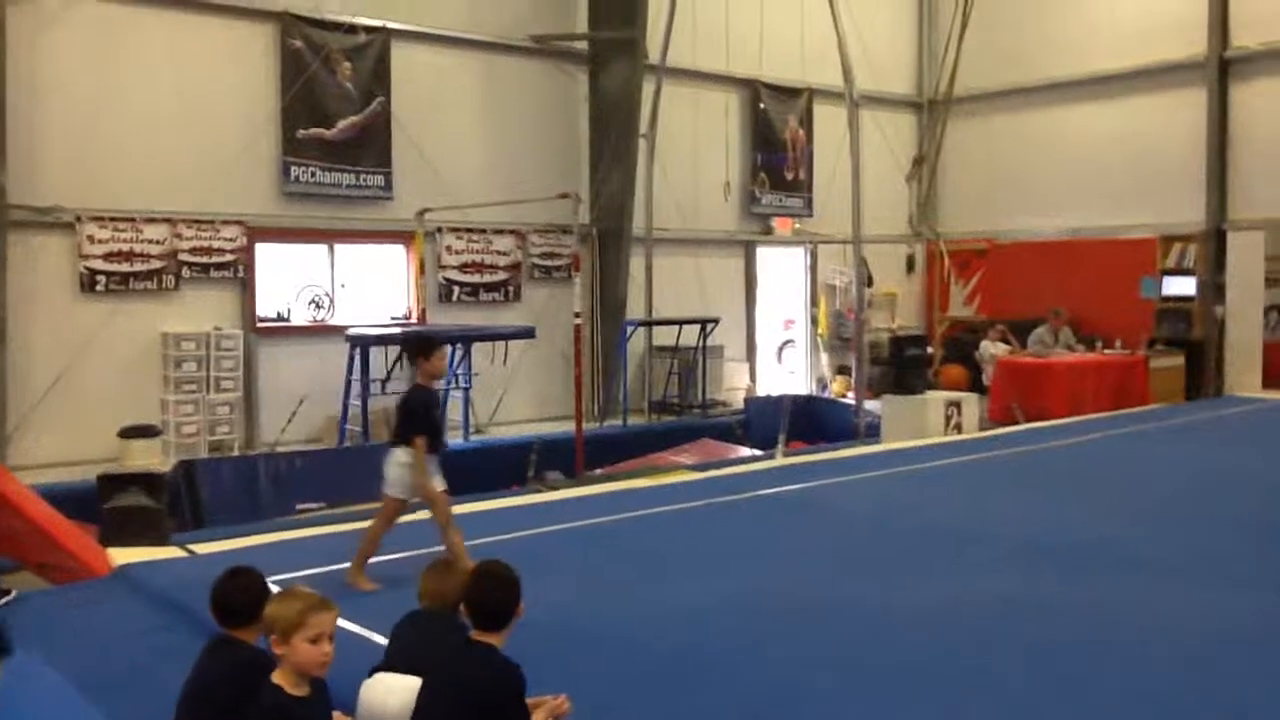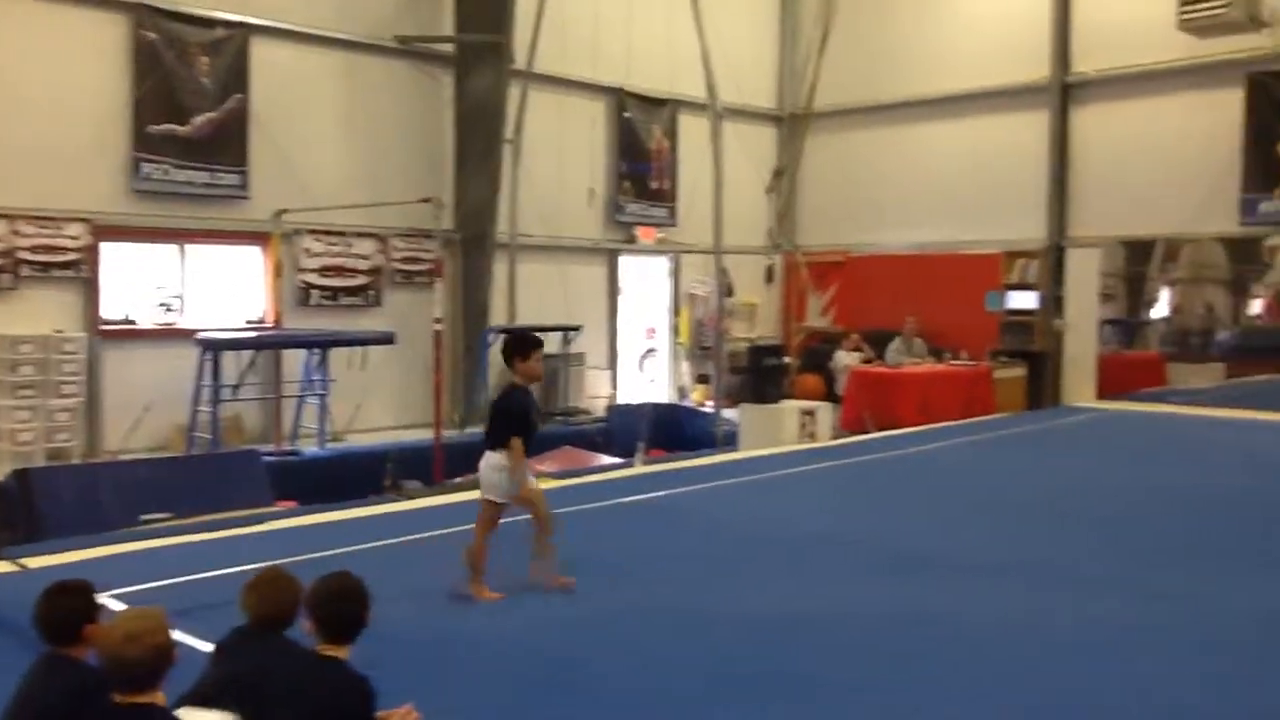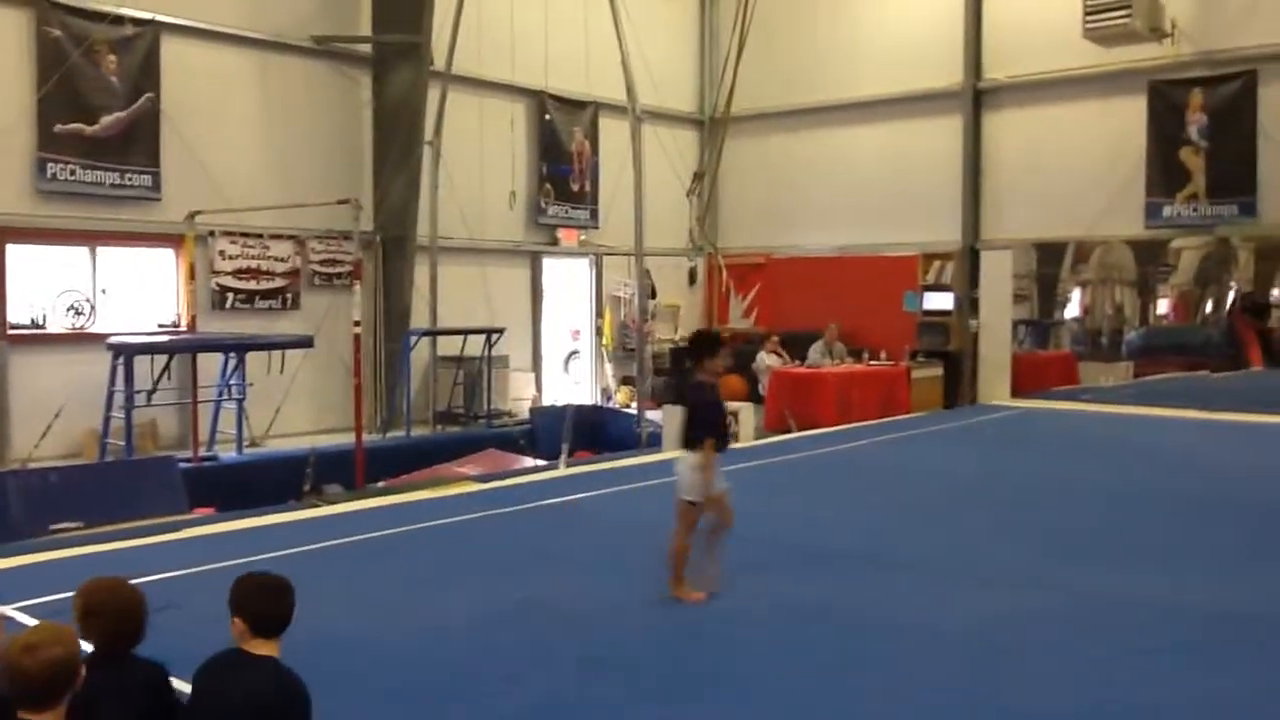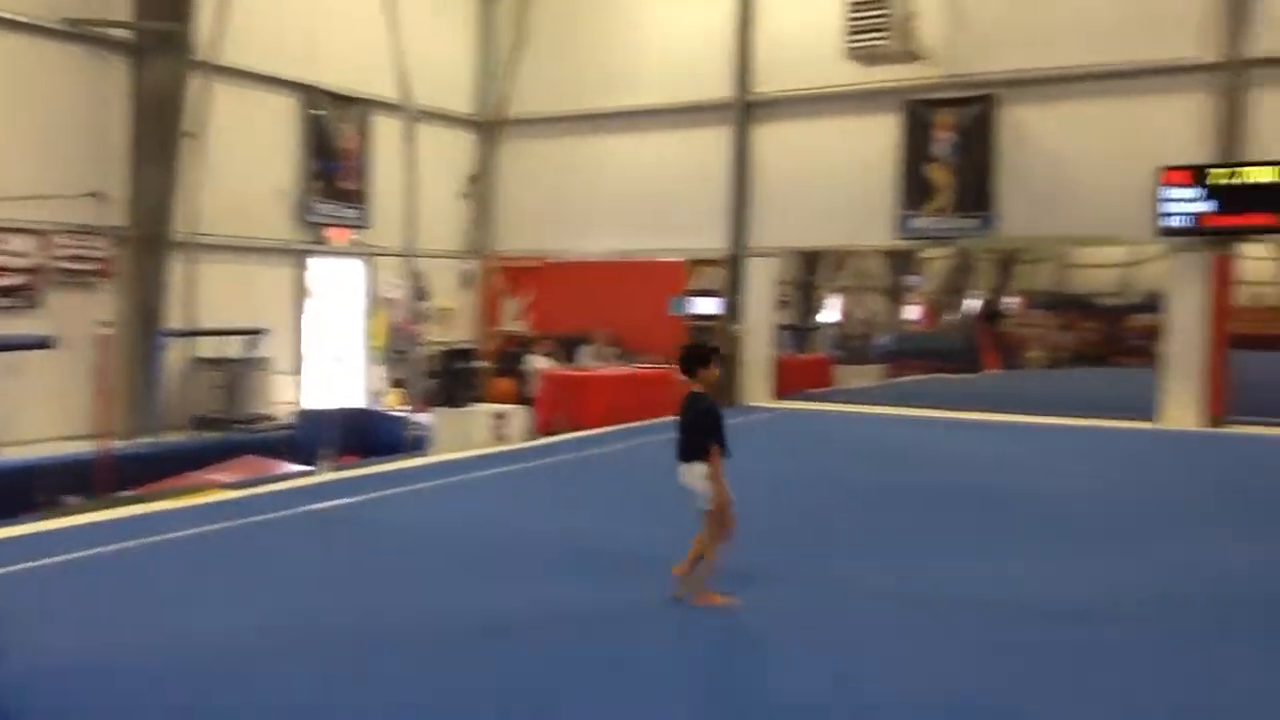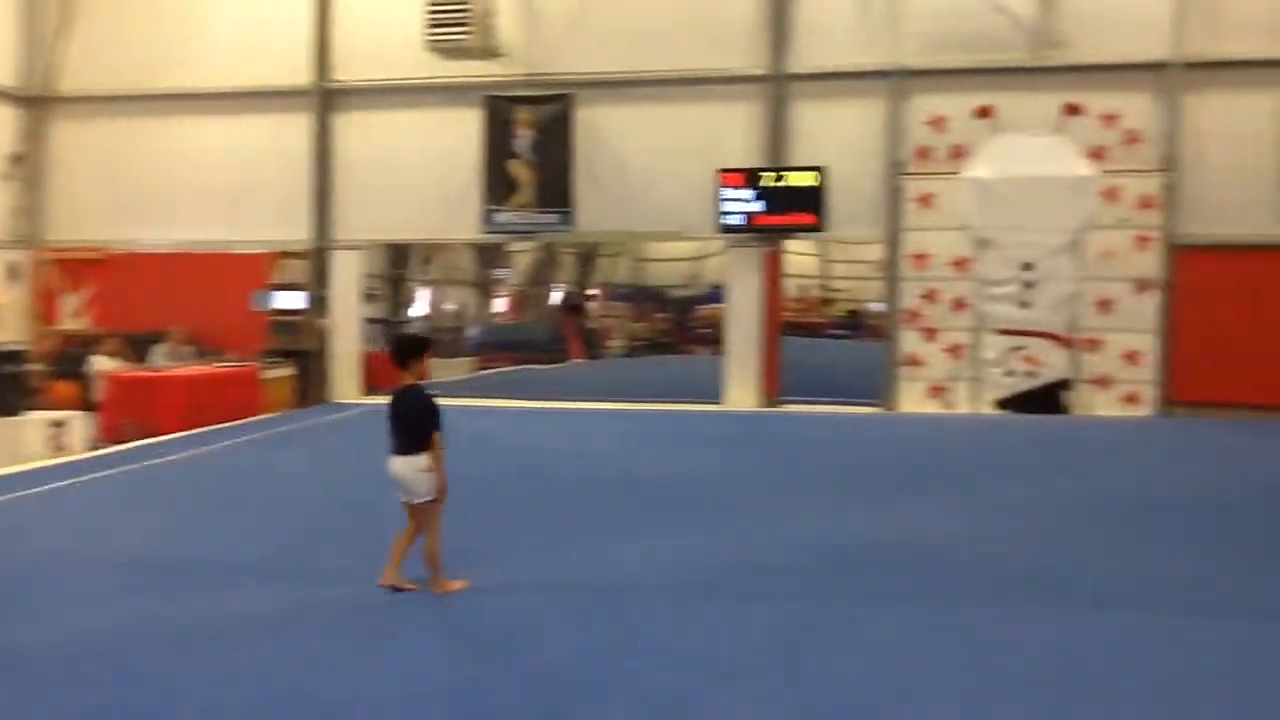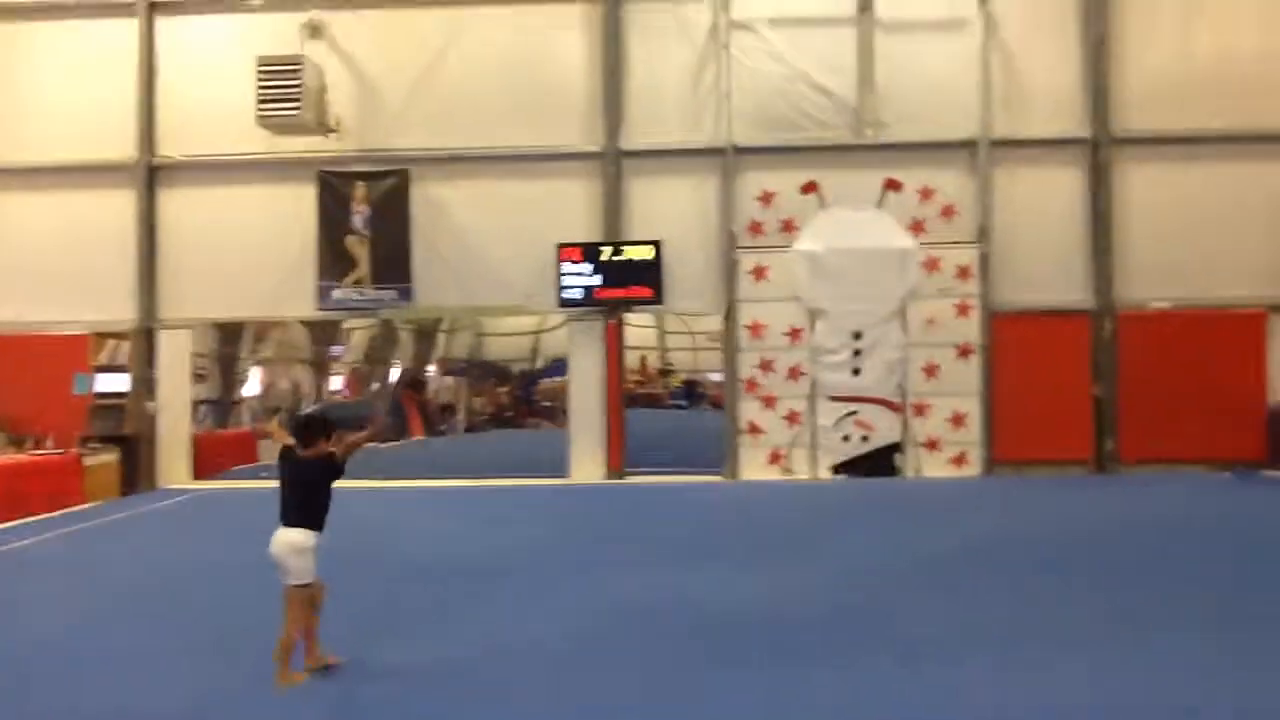
dt=0.7s
person 1, frame 1
left shoulder: (431, 395)
right shoulder: (417, 400)
right elbow: (418, 442)
right wrist: (424, 483)
left hip: (427, 464)
right hip: (406, 463)
left knee: (446, 519)
right knee: (385, 521)
right ankle: (357, 571)
person 1, frame 2
left shoulder: (523, 395)
right shoulder: (513, 400)
right elbow: (515, 444)
right wrist: (524, 483)
left hip: (513, 466)
right hip: (500, 465)
left knee: (544, 517)
right knee: (486, 527)
left ankle: (543, 570)
right ankle: (476, 585)
person 1, frame 3
left shoulder: (695, 388)
right shoulder: (707, 396)
right elbow: (707, 443)
right wrist: (709, 486)
left hip: (701, 464)
right hip: (697, 465)
left knee: (724, 517)
right knee: (686, 528)
left ankle: (706, 566)
right ankle: (678, 586)
person 1, frame 4
left shoulder: (689, 402)
right shoulder: (707, 408)
right elbow: (713, 451)
right wrist: (722, 489)
left hip: (690, 469)
right hip: (703, 472)
left knee: (722, 527)
right knee: (715, 534)
left ankle: (685, 571)
right ankle: (701, 594)
person 1, frame 5
left shoulder: (397, 396)
right shoulder: (423, 400)
right elbow: (434, 441)
right wrist: (441, 476)
left hip: (397, 463)
right hip: (418, 465)
left knee: (415, 524)
right knee: (431, 528)
left ankle: (391, 574)
right ankle: (439, 582)
person 1, frame 6
left shoulder: (290, 459)
right shoulder: (320, 467)
left elbow: (283, 438)
right elbow: (345, 447)
left wrist: (275, 428)
right wrist: (368, 434)
left hip: (287, 538)
right hip: (297, 543)
left knee: (316, 596)
right knee: (295, 614)
left ankle: (313, 656)
right ankle: (284, 673)
